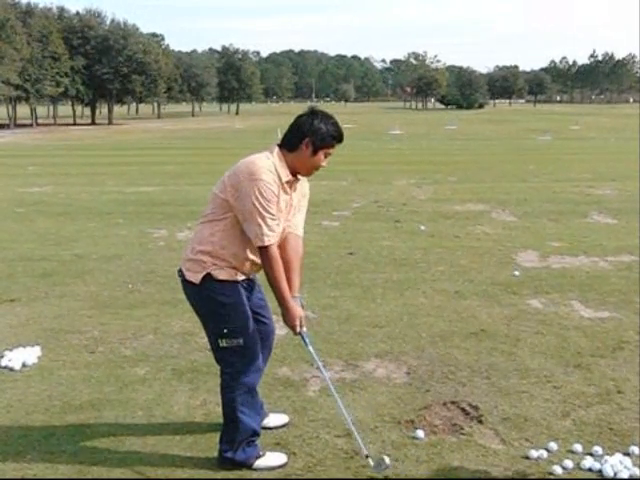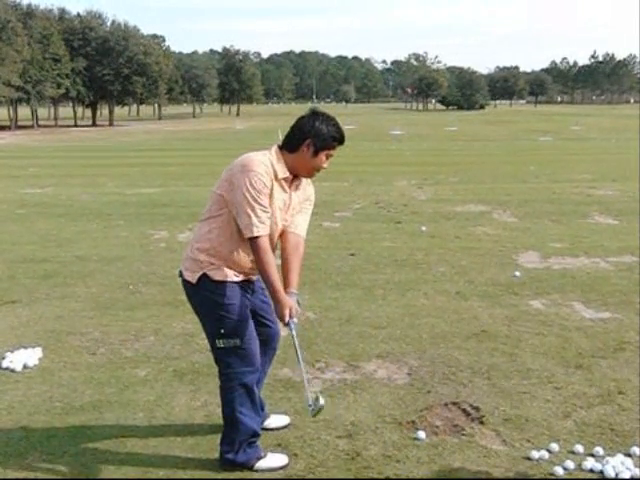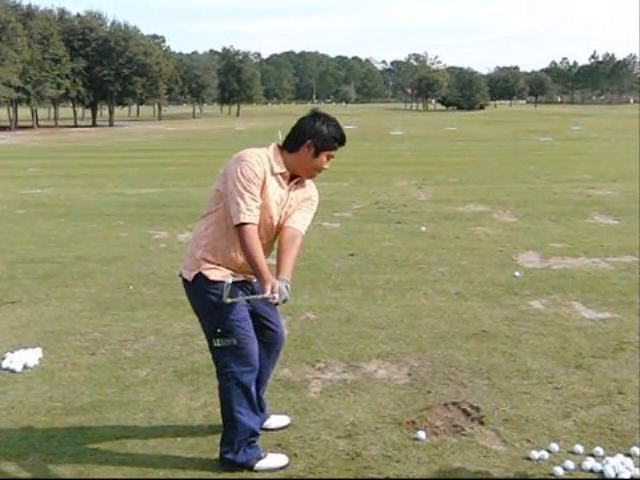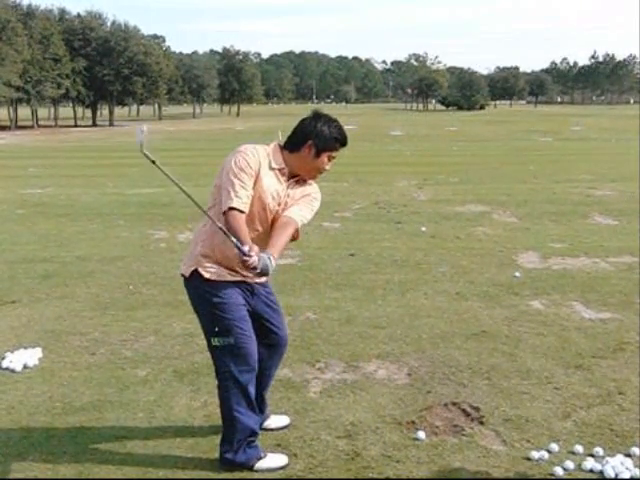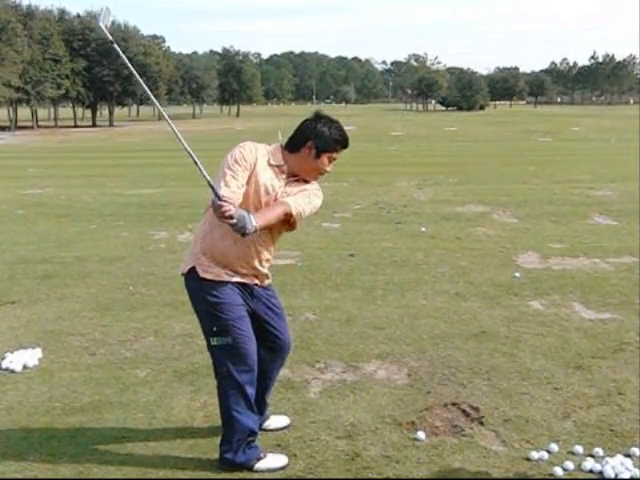
dt=0.5s
person 1, frame 1
left shoulder: (299, 183)
right shoulder: (259, 174)
left elbow: (291, 239)
right elbow: (267, 247)
left wrist: (295, 297)
right wrist: (287, 303)
left hip: (239, 272)
right hip: (210, 274)
left knee: (262, 337)
right knee: (242, 357)
left ankle: (250, 411)
right ankle: (239, 448)
person 1, frame 2
left shoulder: (304, 189)
right shoulder: (254, 169)
left elbow: (294, 240)
right elbow: (257, 239)
left wrist: (292, 293)
right wrist: (278, 296)
left hip: (245, 274)
right hip: (211, 274)
left knee: (266, 337)
right knee: (242, 358)
left ankle: (251, 412)
right ankle: (240, 449)
person 1, frame 3
left shoulder: (307, 192)
right shoulder: (250, 163)
left elbow: (291, 234)
right elbow: (245, 226)
left wrist: (283, 281)
right wrist: (265, 278)
left hip: (246, 275)
right hip: (211, 273)
left knee: (270, 338)
right knee: (241, 358)
left ankle: (252, 412)
right ankle: (240, 450)
person 1, frame 4
left shoulder: (309, 193)
right shoulder: (249, 158)
left elbow: (287, 224)
right elbow: (232, 212)
left wrist: (267, 258)
right wrist: (246, 247)
left hip: (251, 276)
right hip: (212, 272)
left knee: (274, 340)
right knee: (240, 358)
left ankle: (252, 413)
right ankle: (240, 449)
person 1, frame 5
left shoulder: (310, 192)
right shoulder: (249, 154)
left elbow: (281, 210)
right elbow: (222, 201)
left wrist: (250, 221)
right wrist: (230, 213)
left hip: (255, 277)
right hip: (212, 272)
left knee: (277, 343)
right knee: (240, 359)
left ankle: (253, 413)
right ankle: (239, 450)
